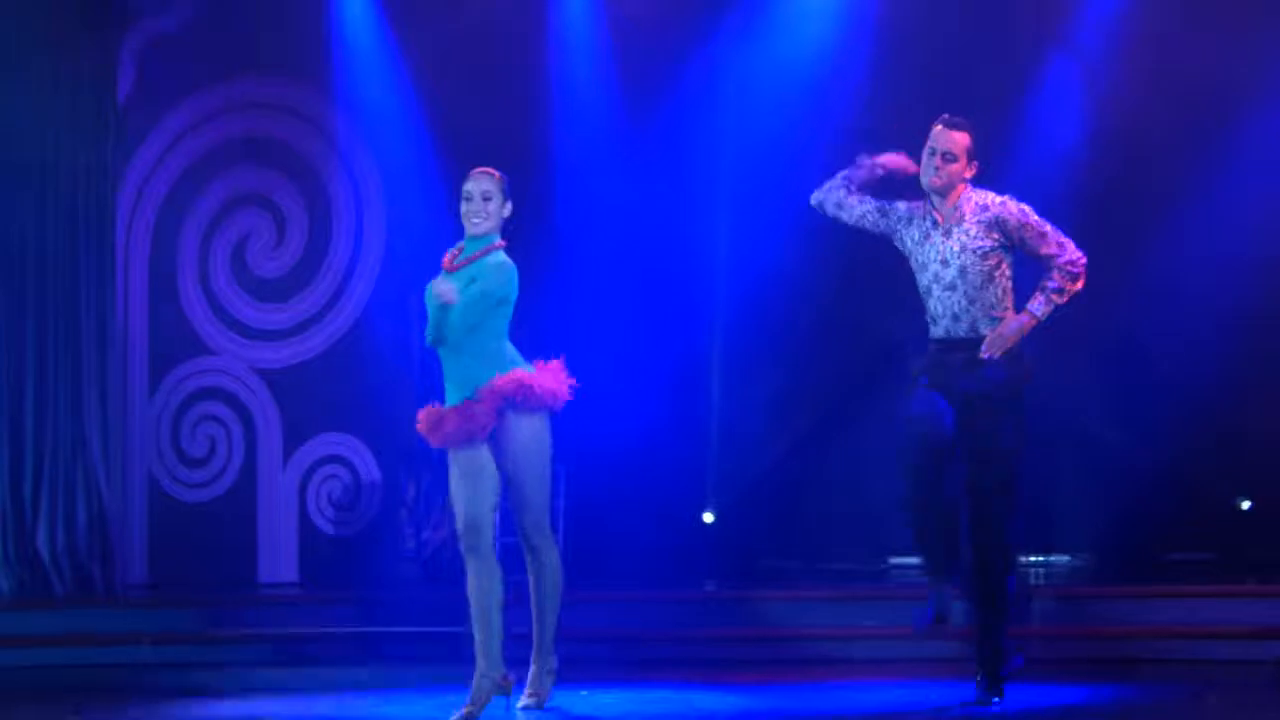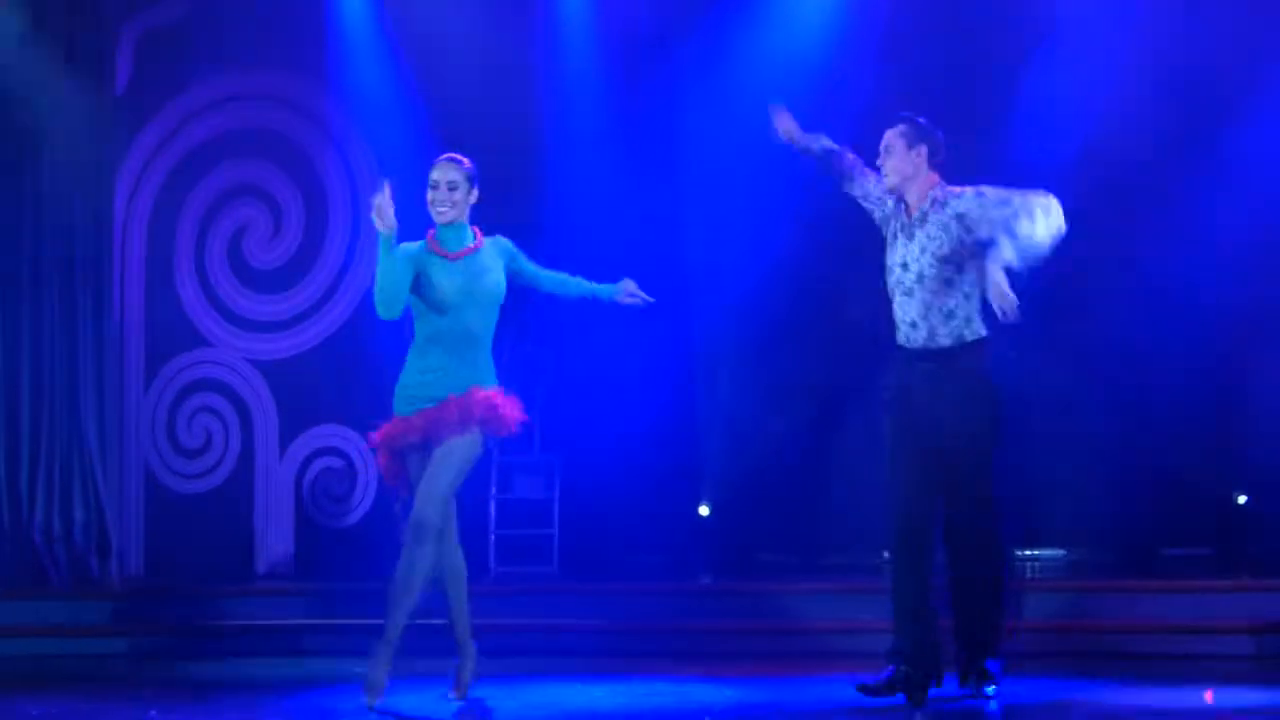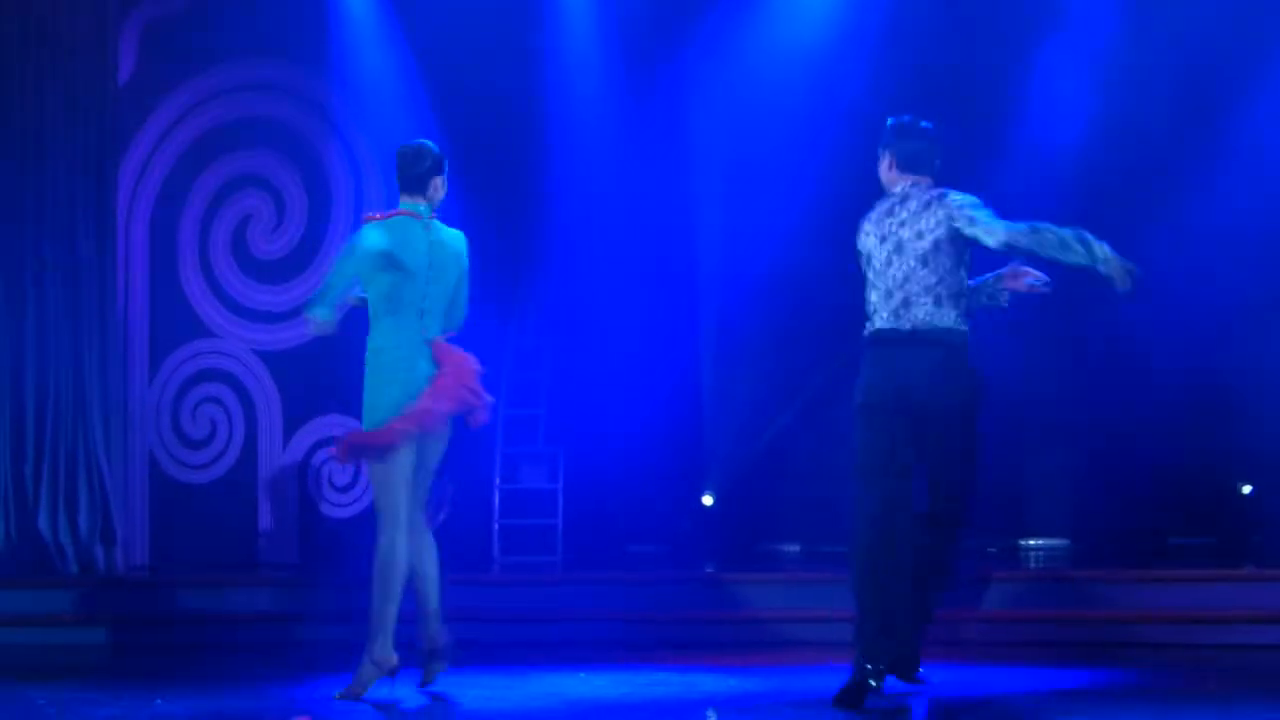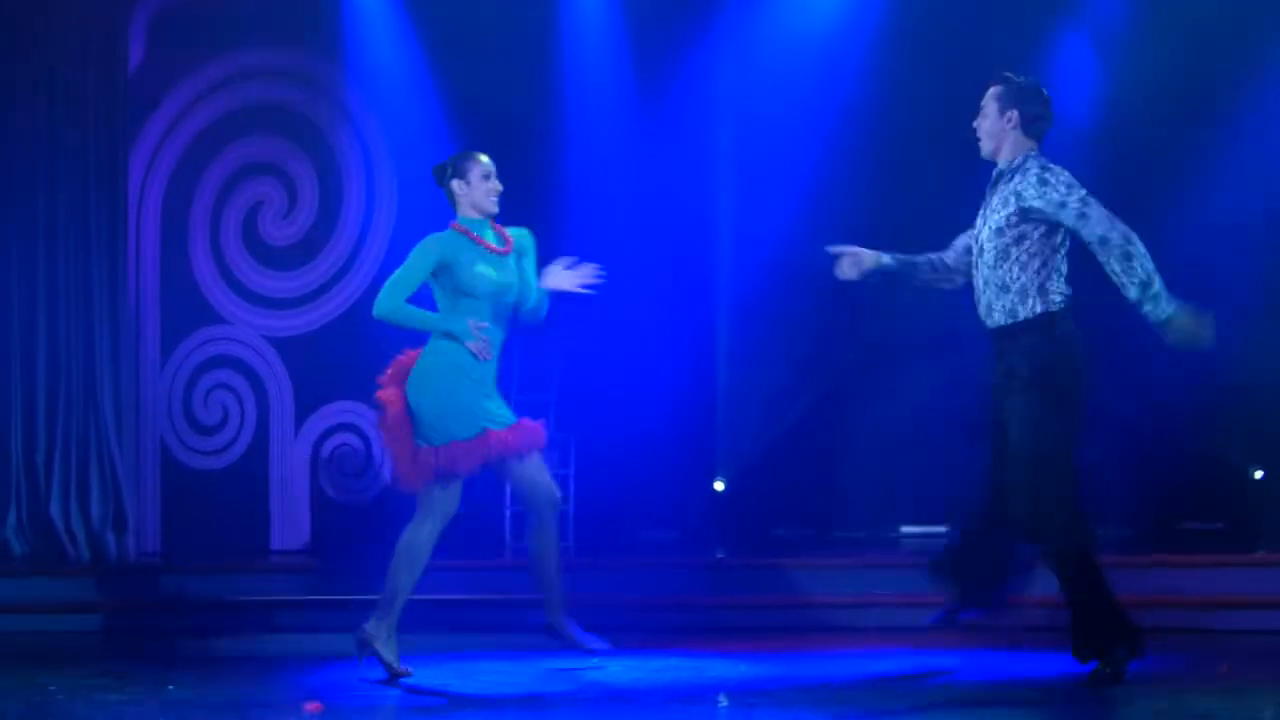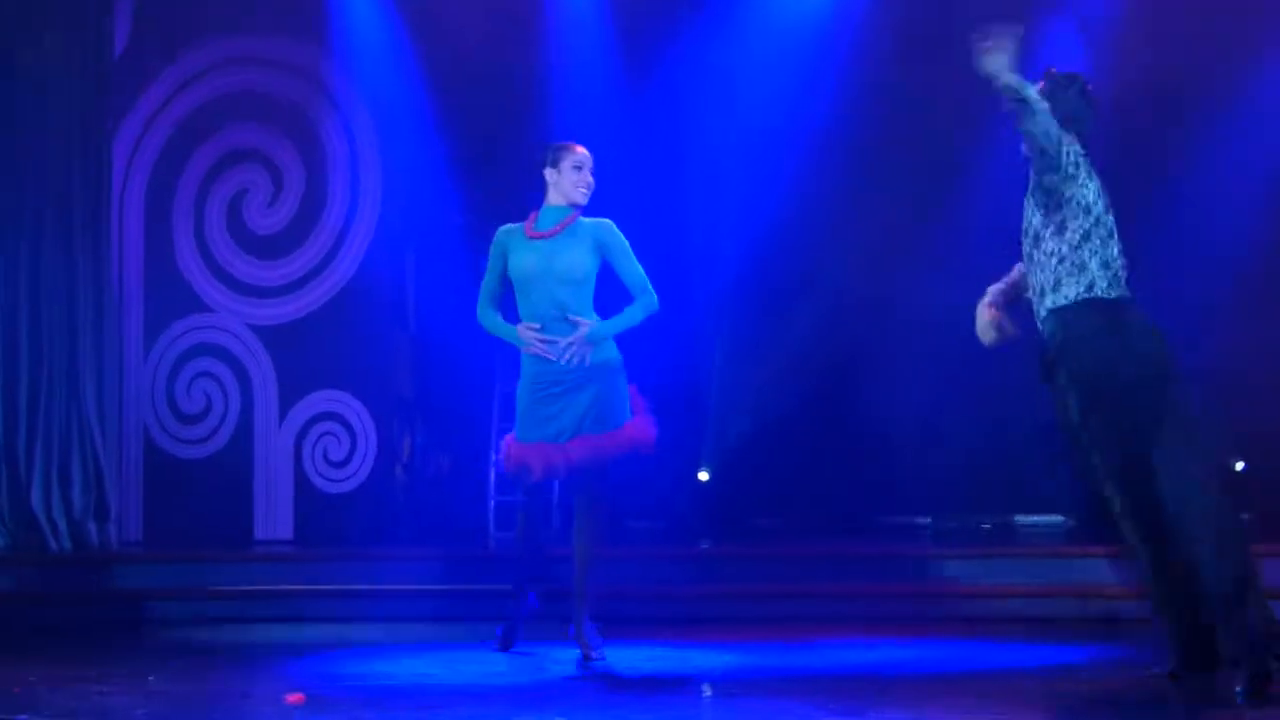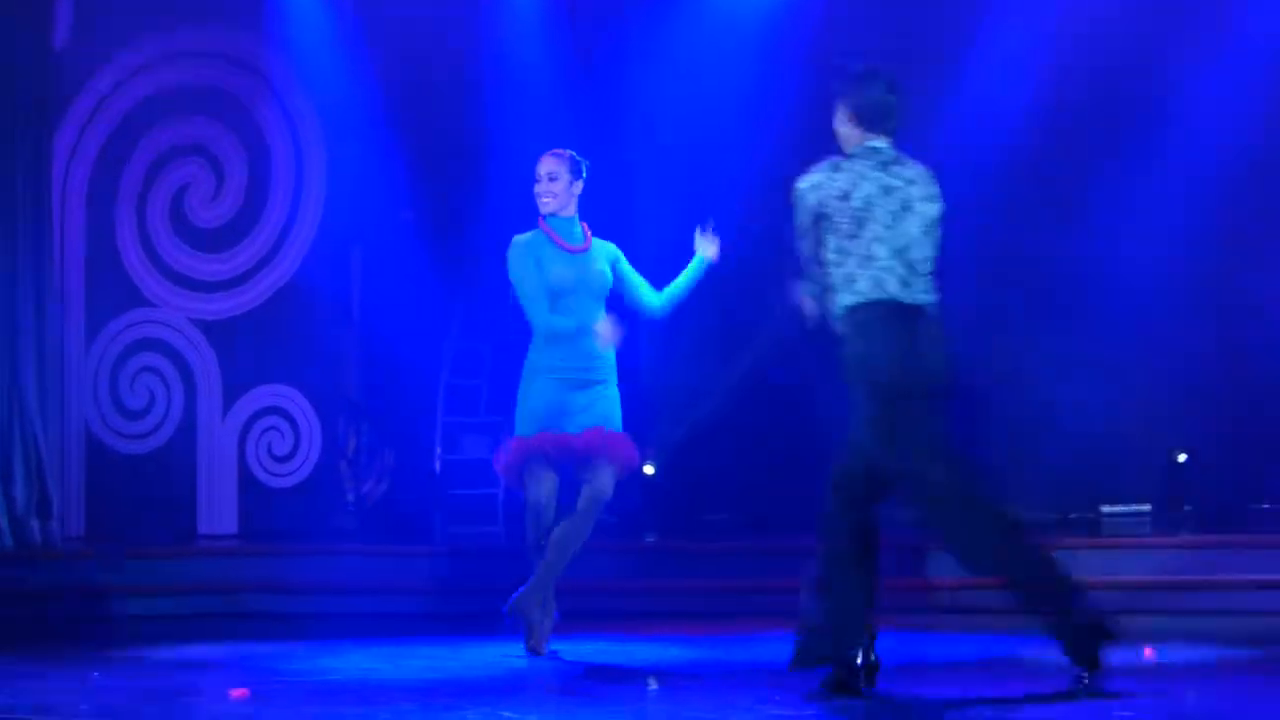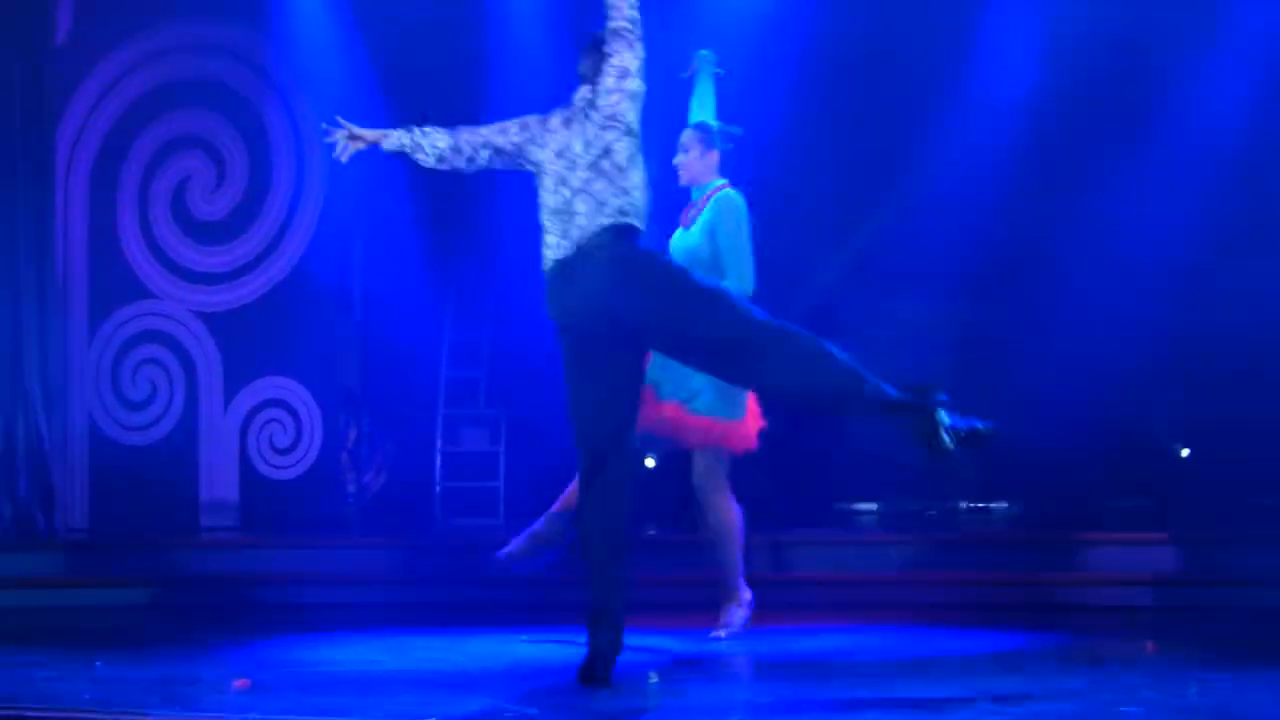
dt=0.5s
person 1, frame 1
left shoulder: (1000, 212)
right shoulder: (904, 220)
left elbow: (1070, 261)
right elbow: (827, 198)
left wrist: (1028, 317)
right wrist: (877, 165)
left hip: (994, 365)
right hip: (942, 363)
left knee: (992, 500)
right knee: (924, 443)
left ankle: (991, 646)
right ankle: (943, 573)
person 1, frame 2
left shoulder: (964, 205)
right shoulder: (893, 209)
left elbow: (1045, 211)
right elbow: (858, 176)
left wrist: (1002, 258)
right wrist: (809, 143)
left hip: (960, 375)
right hip: (910, 378)
left knee: (969, 516)
right knee: (910, 517)
left ankle: (980, 658)
right ankle: (913, 663)
person 1, frame 3
left shoulder: (875, 225)
right shoulder: (948, 207)
right elbow: (1008, 234)
right wrist: (1099, 253)
left hip: (883, 372)
right hip: (942, 370)
left knee: (881, 519)
right knee: (942, 514)
left ankle: (876, 665)
right ankle: (891, 658)
person 1, frame 4
left shoulder: (1037, 181)
right shoulder: (999, 192)
left elbow: (1109, 234)
right elbow: (953, 265)
left wrist: (1162, 310)
right wrist: (883, 262)
left hip: (1039, 354)
right hip: (1015, 356)
left knee: (1042, 495)
right knee: (1010, 487)
left ankle: (1106, 636)
right ankle: (975, 583)
person 1, frame 5
left shoulder: (1058, 159)
right shoulder: (1060, 184)
left elbow: (1038, 125)
right elbow: (1036, 271)
left wrist: (1010, 81)
right wrist: (993, 297)
left hip: (1096, 348)
right hip: (1119, 344)
left knee: (1140, 506)
right knee: (1186, 493)
left ankle: (1200, 650)
person 1, frame 6
left shoulder: (817, 184)
right shoulder: (923, 183)
left elbow: (812, 268)
left wrist: (812, 292)
left hip: (881, 353)
right hip: (922, 346)
left knee: (953, 508)
right knee: (850, 495)
left ankle: (1076, 623)
right ankle: (840, 648)
person 1, frame 7
left shoulder: (539, 131)
right shoulder: (613, 109)
left elbow: (453, 144)
left wrist: (379, 137)
left hip: (576, 302)
right hip: (622, 273)
left knee: (604, 474)
right knee: (765, 345)
left ankle: (602, 641)
right ankle: (915, 412)
person 2, frame 1
left shoulder: (498, 268)
right shoulder: (454, 261)
left elbow: (441, 333)
left wrist: (446, 303)
left hip: (513, 403)
right hip: (466, 413)
left knee: (534, 534)
right knee: (474, 537)
left ankle: (542, 662)
right ankle: (488, 672)
person 2, frame 2
left shoulder: (499, 250)
right shoulder: (412, 255)
left elbow: (541, 279)
right elbow: (388, 309)
left wrist: (607, 291)
right wrist: (385, 240)
left hip: (474, 400)
right hip: (423, 397)
left knee: (424, 523)
right knee: (438, 526)
left ankle: (385, 651)
right ankle: (464, 647)
person 2, frame 3
left shoulder: (377, 234)
right shoulder: (455, 241)
left elbow: (354, 264)
left wrist: (323, 307)
left hip: (397, 386)
right hip: (436, 385)
left knee: (394, 518)
right knee: (411, 517)
left ankle: (380, 649)
right ankle: (430, 632)
person 2, frame 4
left shoulder: (520, 242)
right shoulder: (441, 247)
left elbow: (530, 309)
right elbow: (385, 307)
left wrist: (549, 286)
right wrist: (456, 330)
left hip: (482, 395)
right hip: (441, 390)
left knee: (544, 496)
right knee: (437, 509)
left ankle: (556, 613)
right ankle: (380, 632)
person 2, frame 5
left shoulder: (599, 232)
right shoulder: (508, 237)
left elbow: (647, 301)
right elbow: (484, 310)
left wrist: (598, 332)
right wrist: (515, 333)
left hip: (596, 376)
right hip: (539, 381)
left knee: (587, 496)
right knee: (534, 495)
left ankle: (582, 616)
right ankle: (522, 596)
person 2, frame 6
left shoulder: (606, 252)
right shoulder: (524, 247)
left elbow: (656, 306)
right elbow: (540, 318)
left wrist: (702, 262)
right wrist: (588, 326)
left hip: (599, 387)
right hip: (546, 387)
left knee: (600, 493)
right knee: (541, 501)
left ankle: (532, 595)
right ankle: (543, 607)
person 2, frame 7
left shoulder: (728, 203)
right shoulder: (698, 203)
left elbow: (741, 285)
right elbow: (702, 121)
right wrist: (703, 76)
right hip: (676, 352)
left knee: (708, 480)
left ankle: (736, 596)
right ankle: (553, 524)
